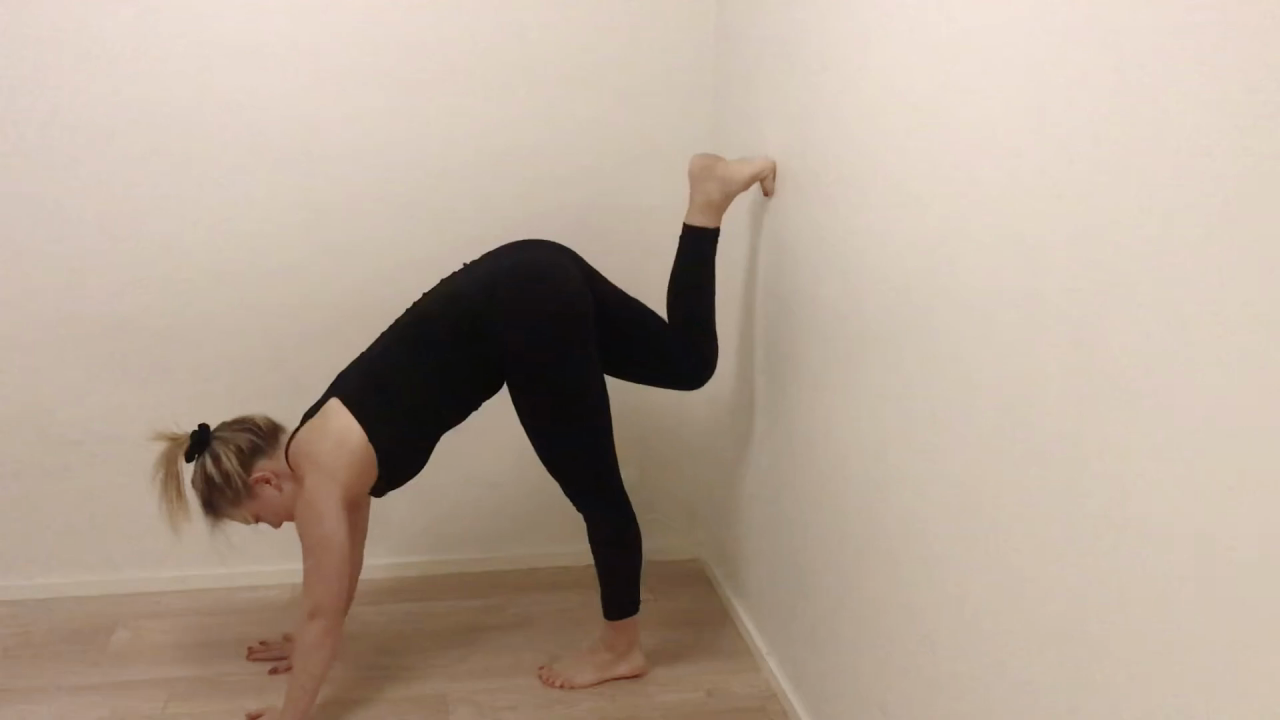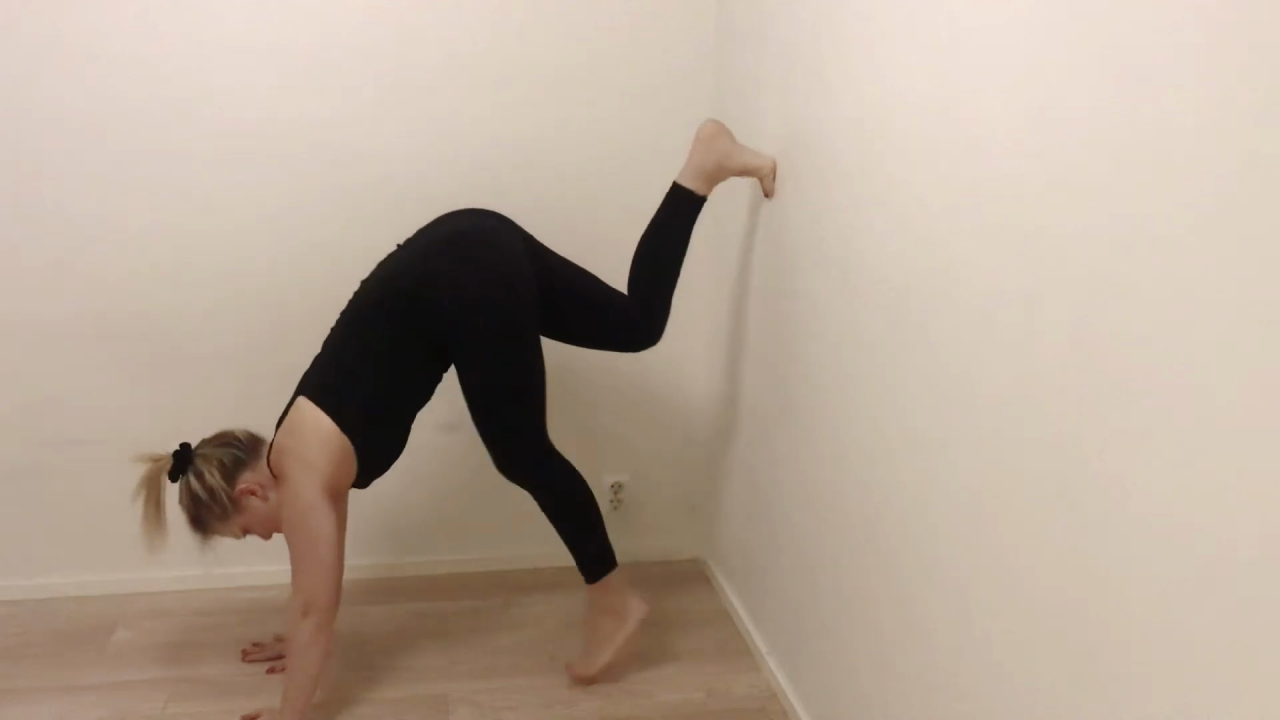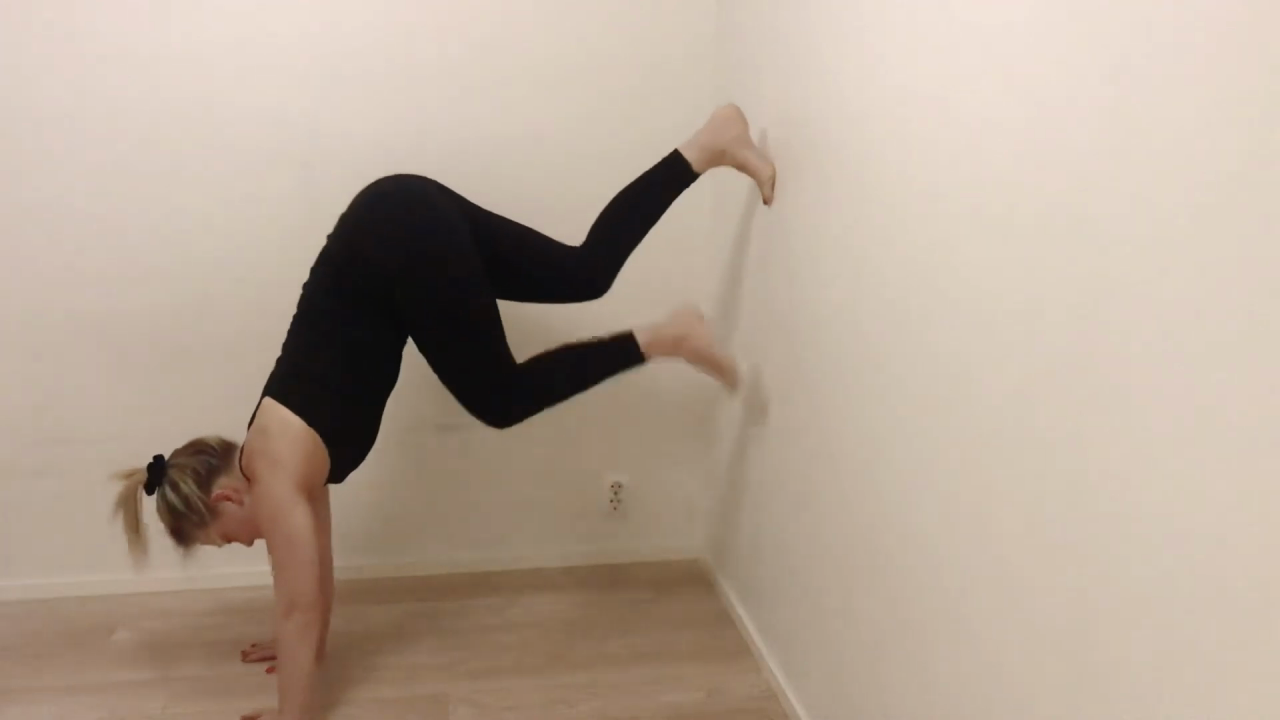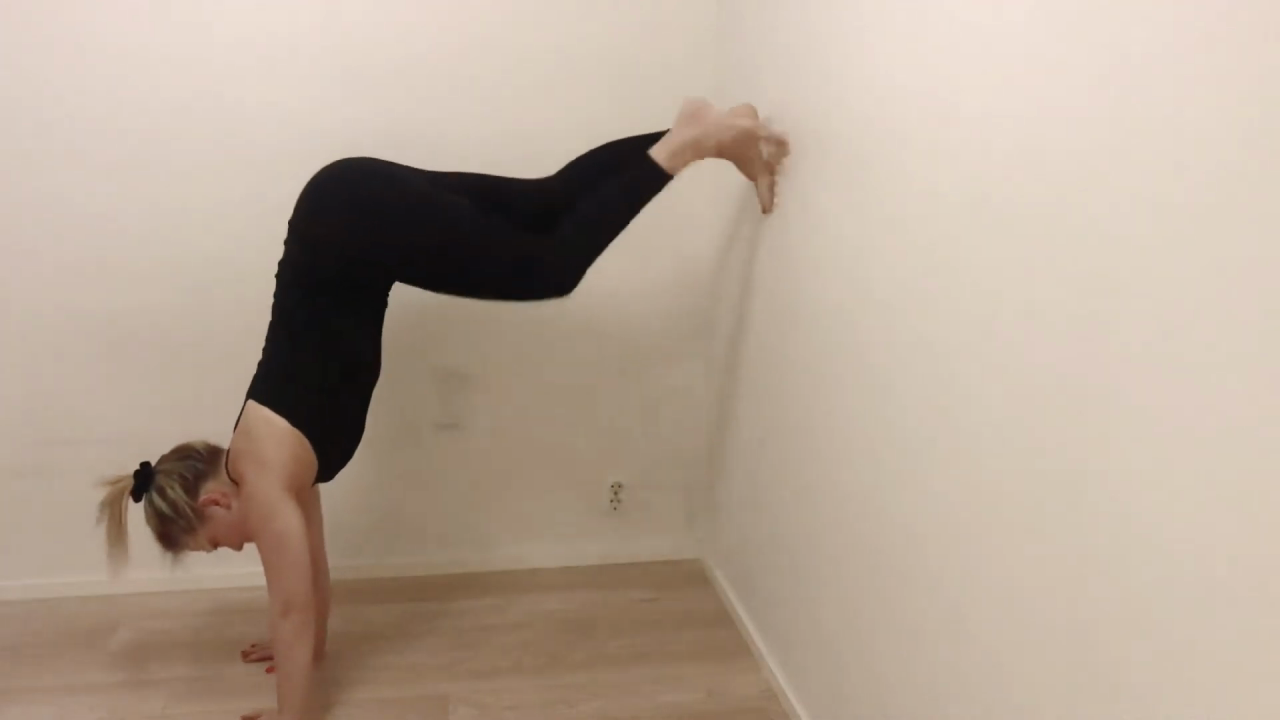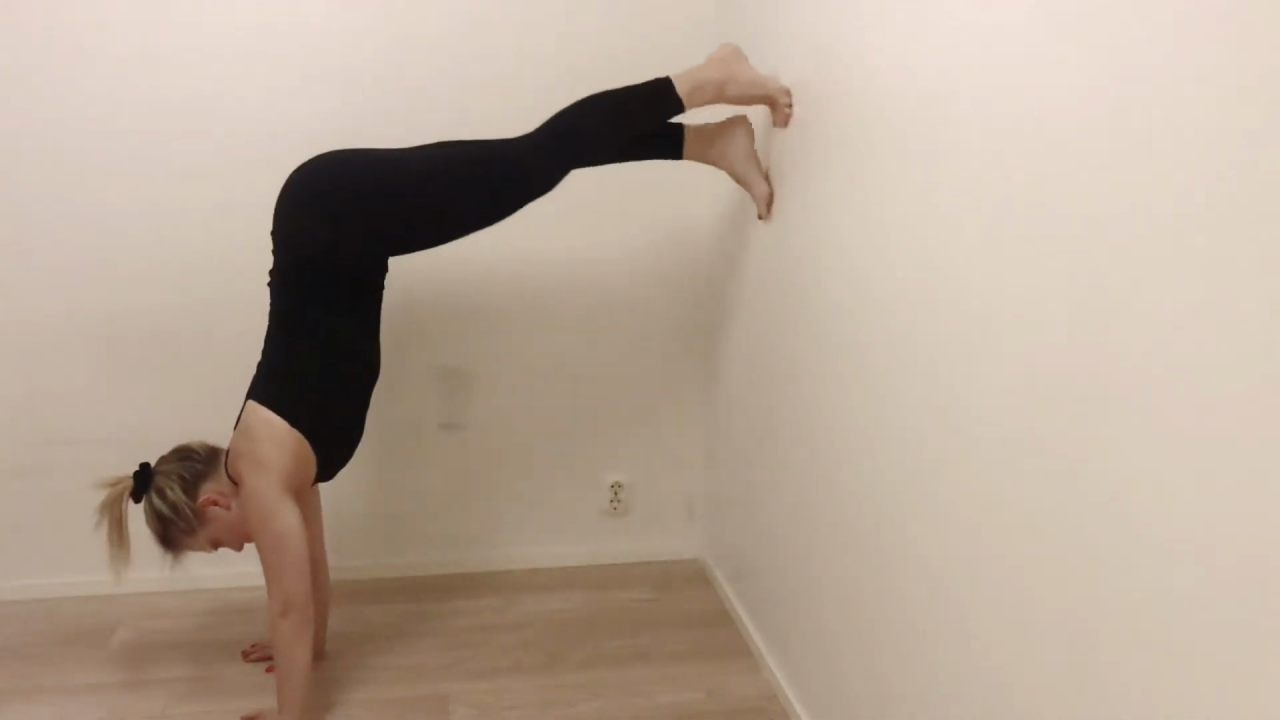
dt=0.3s
person 1, frame 1
left shoulder: (319, 475)
right shoulder: (321, 444)
left elbow: (322, 613)
right elbow: (349, 544)
right wrist: (308, 643)
left hip: (528, 307)
right hip: (531, 282)
left knee: (595, 488)
right knee: (689, 364)
left ankle: (620, 646)
right ankle: (707, 194)
person 1, frame 2
left shoulder: (300, 473)
right shoulder: (308, 454)
left elbow: (313, 611)
right wrist: (303, 640)
left hip: (472, 266)
right hip: (472, 251)
left knee: (523, 456)
right knee: (633, 325)
left ankle: (611, 602)
right ankle: (705, 162)
person 1, frame 3
left shoulder: (273, 476)
right shoulder: (287, 453)
left elbow: (297, 609)
right elbow: (317, 561)
right wrist: (305, 643)
left hip: (401, 231)
right hip: (406, 222)
left knee: (501, 398)
right knee: (582, 273)
left ankle: (663, 338)
right ankle: (710, 144)
person 1, frame 4
left shoulder: (263, 479)
right shoulder: (271, 462)
left elbow: (290, 611)
right elbow: (309, 554)
right wrist: (307, 646)
left hip: (357, 214)
right hip: (351, 213)
left knee: (550, 266)
right knee: (546, 204)
left ankle: (684, 142)
right ankle: (691, 141)
person 1, frame 5
left shoulder: (261, 481)
right shoulder: (272, 462)
left elbow: (290, 608)
right elbow: (310, 556)
right wrist: (311, 641)
left hip: (341, 210)
right hip: (335, 211)
left knee: (536, 159)
right knee: (535, 163)
left ankle: (705, 82)
